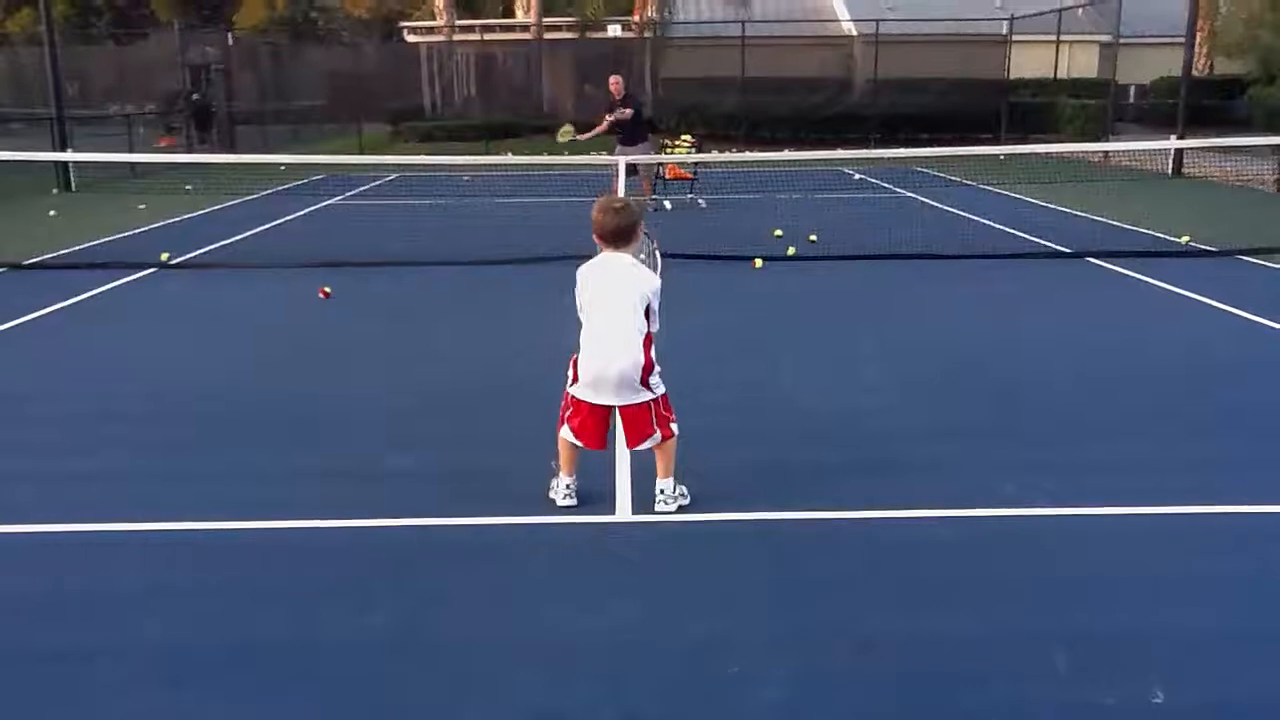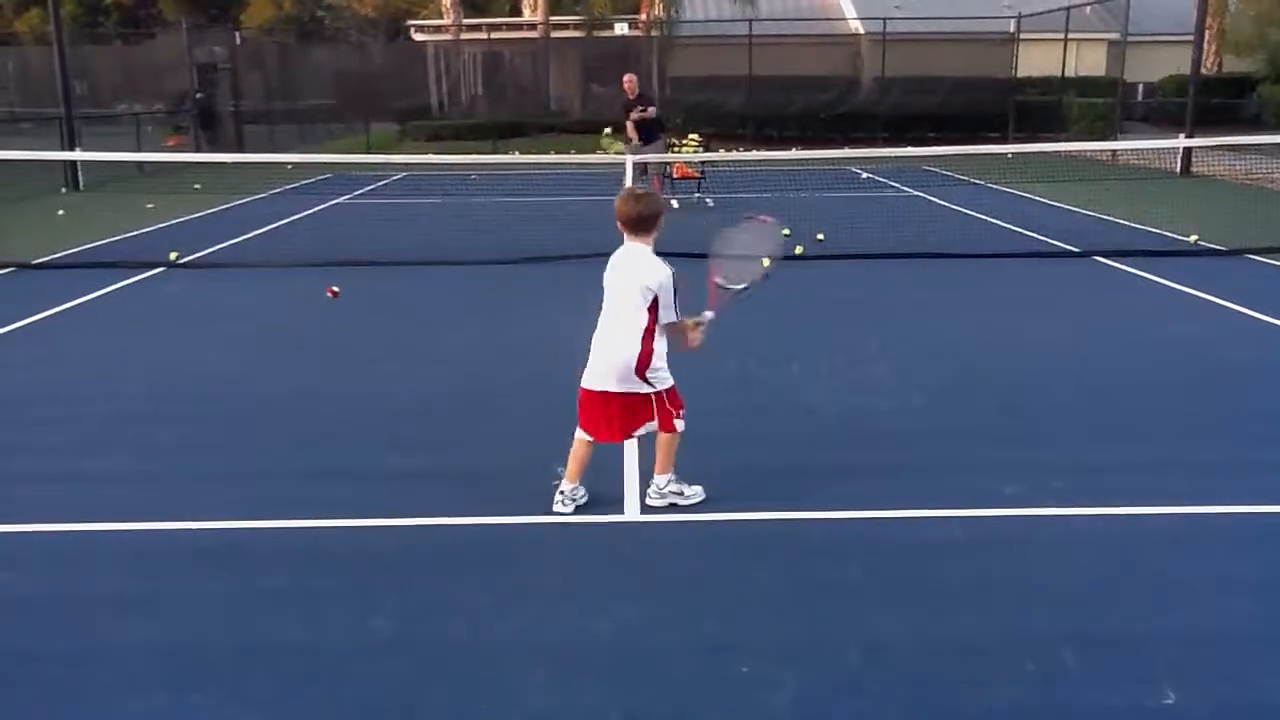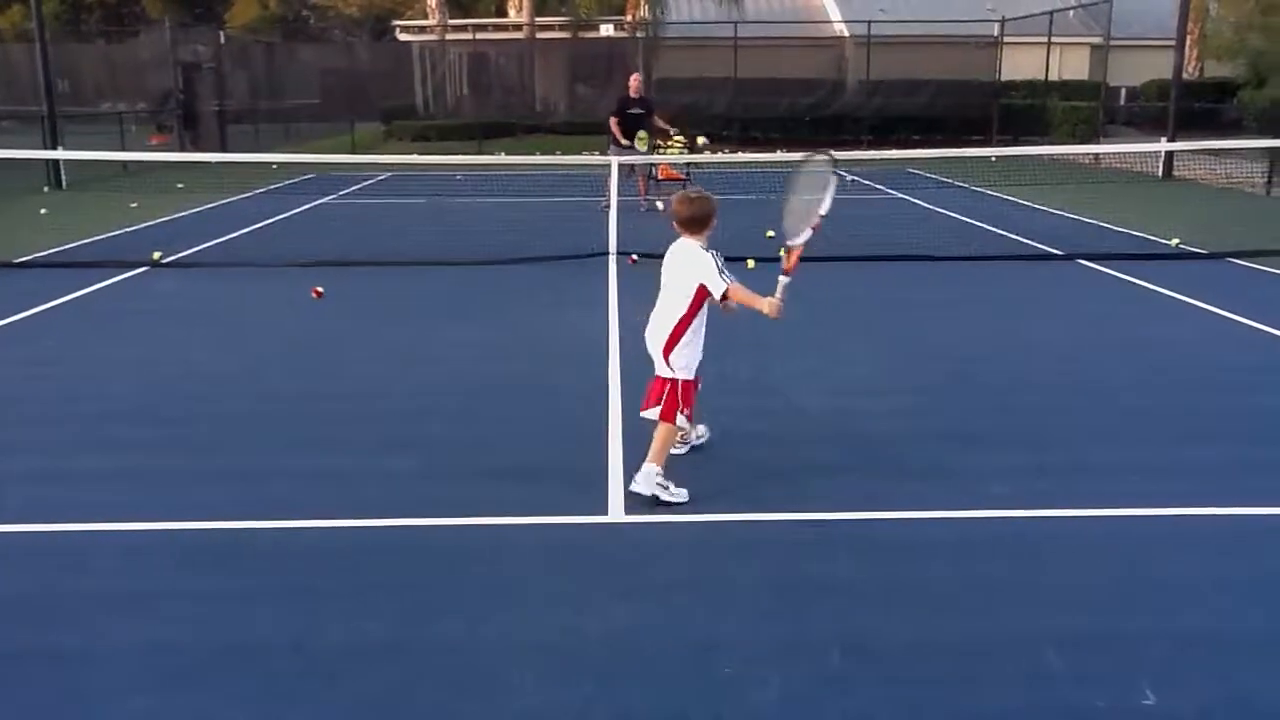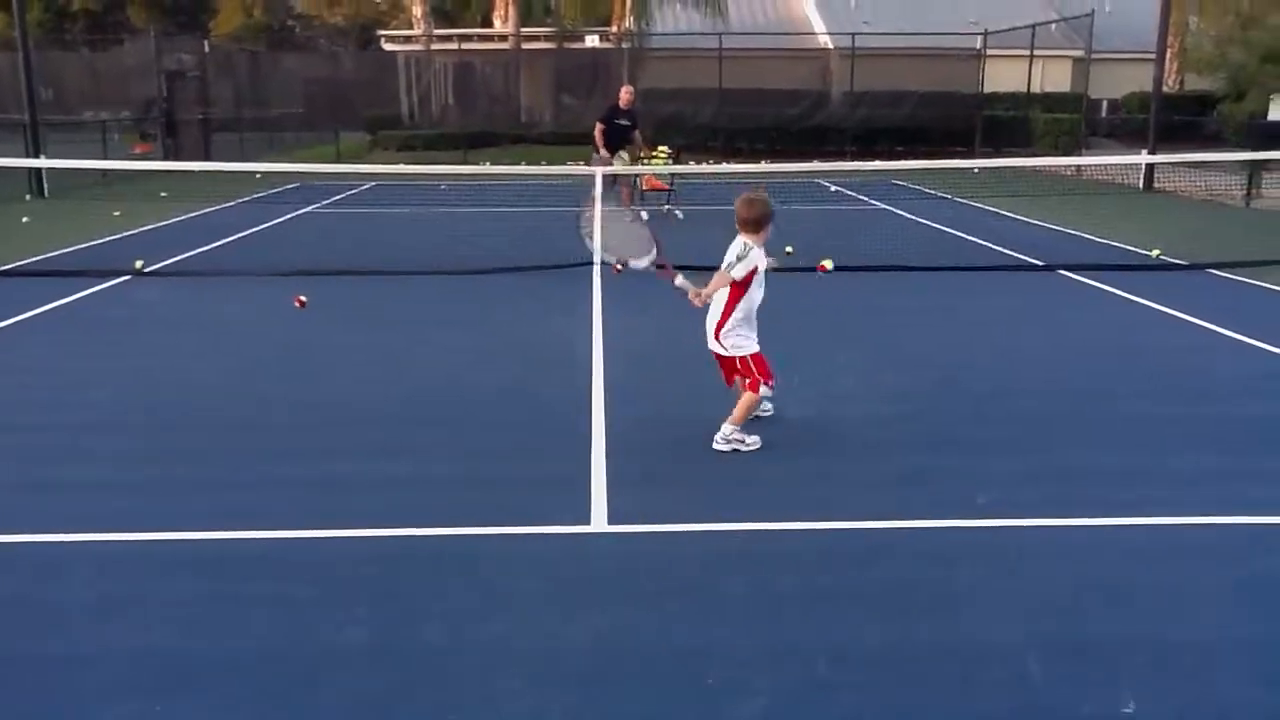
dt=0.5s
person 1, frame 1
left shoulder: (584, 273)
right shoulder: (648, 280)
right elbow: (651, 327)
left hip: (591, 366)
right hip: (635, 367)
left knee: (570, 422)
right knee: (663, 426)
left ankle: (565, 486)
right ankle: (666, 491)
person 1, frame 2
left shoulder: (616, 260)
right shoulder: (659, 271)
right elbow: (668, 323)
left wrist: (684, 324)
right wrist: (686, 337)
left hip: (602, 357)
right hip: (638, 362)
left knee: (589, 426)
right knee: (670, 418)
left ankle: (567, 491)
right ankle: (663, 485)
person 1, frame 3
left shoulder: (676, 250)
right shoulder: (704, 258)
right elbow: (729, 287)
left wrist: (726, 300)
right wrist: (762, 303)
left hip: (661, 335)
right hip: (676, 345)
left knee: (683, 399)
right knee: (674, 408)
left ankle: (680, 437)
right ankle: (651, 475)
person 1, frame 4
left shoulder: (744, 245)
right shoulder: (748, 253)
right elbow: (726, 274)
right wrist: (707, 292)
left hip: (724, 328)
right hip: (732, 333)
left knee: (744, 372)
right knee: (761, 383)
left ankle: (747, 406)
right ankle: (728, 434)
